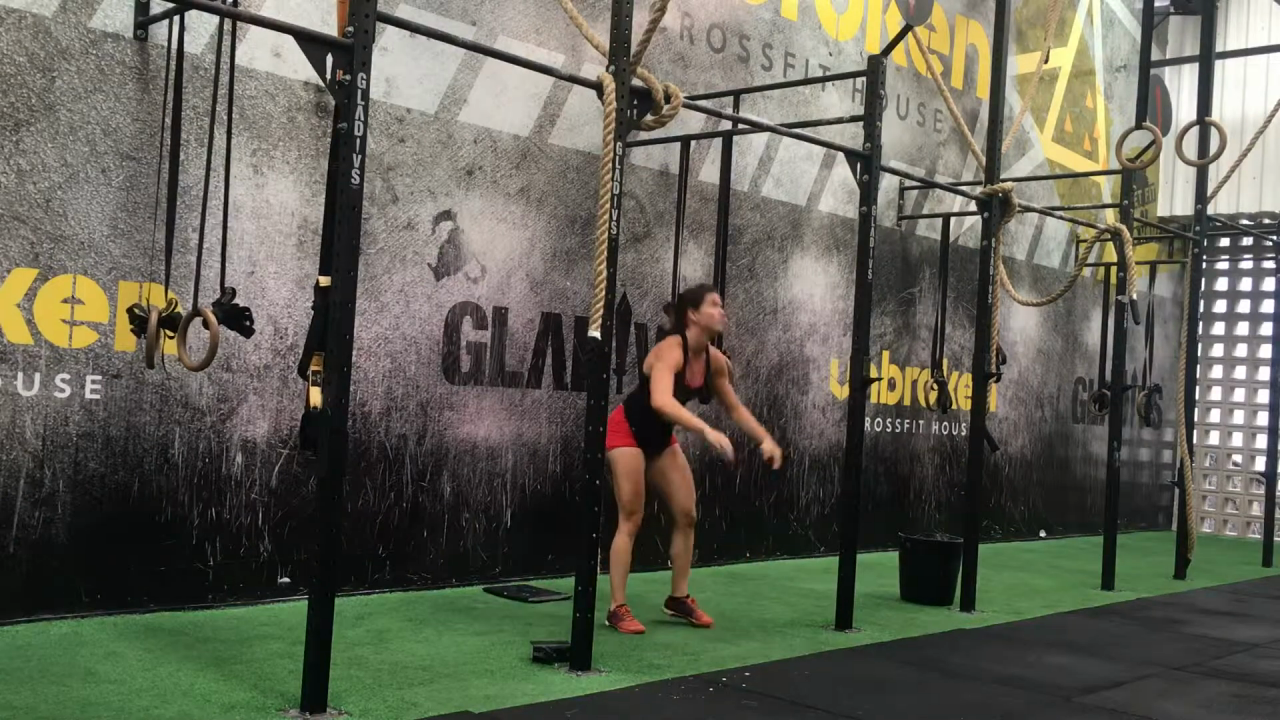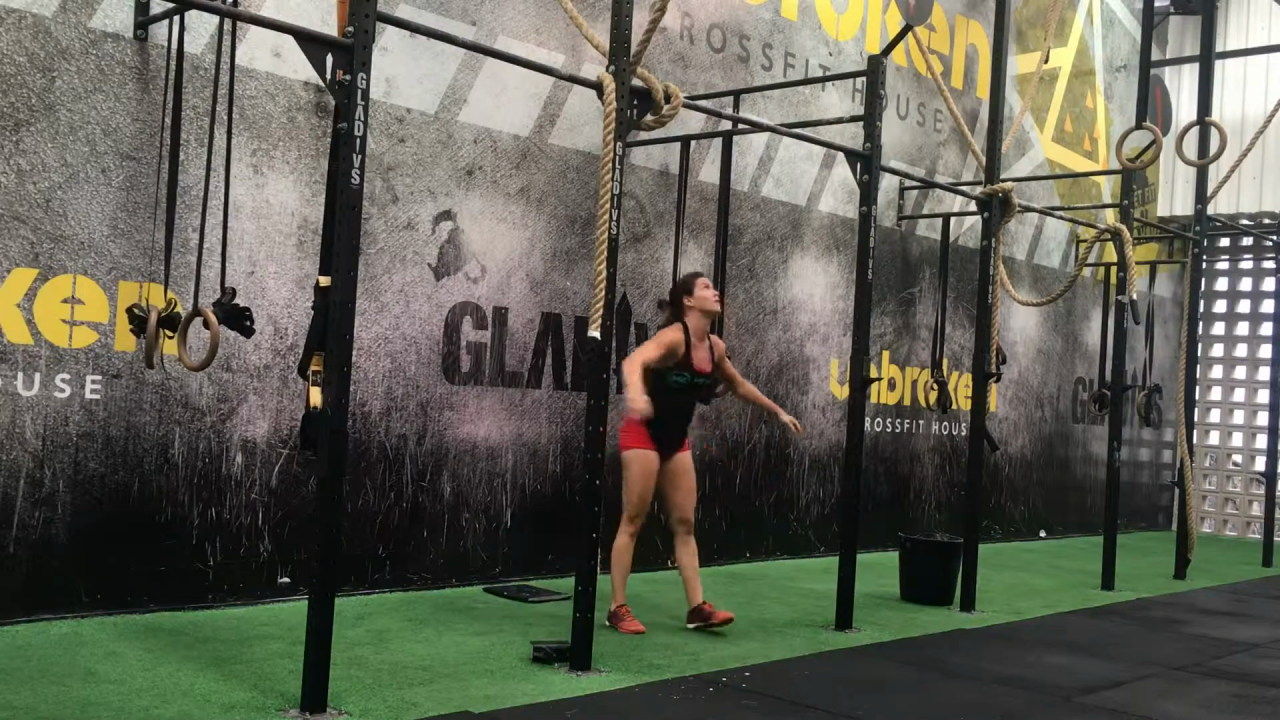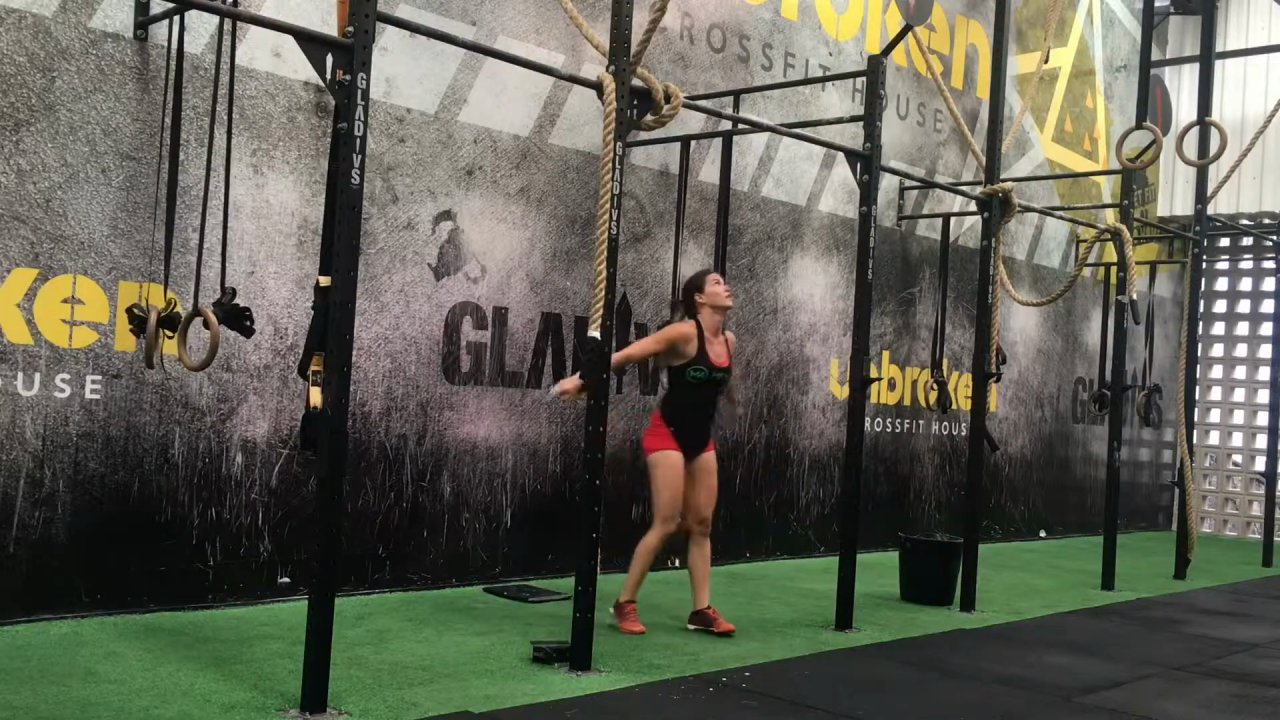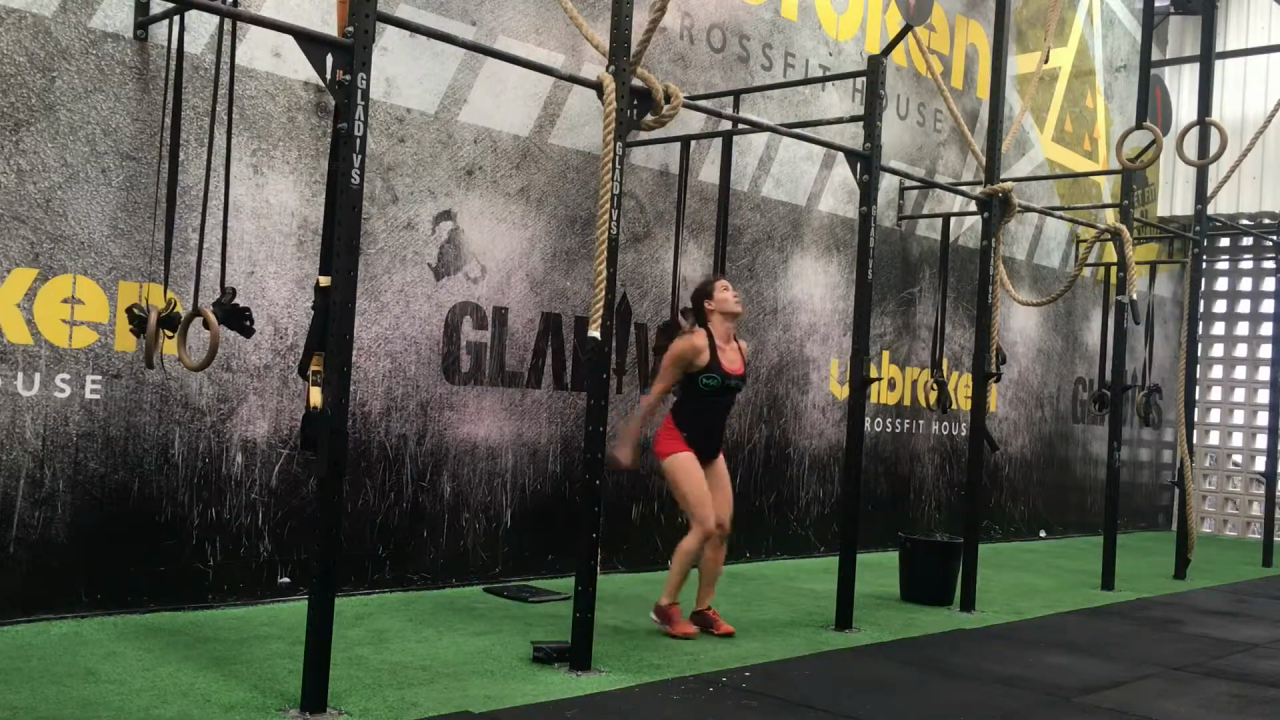
dt=0.2s
person 1, frame 1
left shoulder: (715, 360)
right shoulder: (671, 349)
left elbow: (735, 408)
right elbow: (661, 401)
left wrist: (765, 440)
right wrist: (707, 431)
left hip: (662, 438)
right hip: (628, 431)
left knee: (686, 515)
right knee: (631, 518)
left ankle: (679, 597)
right ankle: (617, 609)
person 1, frame 2
left shoulder: (713, 346)
right shoulder: (673, 336)
left elbow: (739, 385)
right elbow: (632, 362)
left wrist: (780, 413)
right wrist: (635, 390)
left hip: (674, 443)
right hip: (644, 434)
left knee: (684, 524)
right knee: (633, 522)
left ankle: (697, 607)
right ankle: (617, 608)
person 1, frame 3
left shoulder: (728, 340)
right shoulder: (683, 333)
right elbow: (625, 356)
left wrist: (730, 395)
right wrist: (579, 379)
left hip: (702, 441)
right hip: (667, 435)
left knee: (702, 525)
right knee: (667, 524)
left ankle: (702, 609)
right ankle: (624, 602)
person 1, frame 4
left shoulder: (742, 349)
right shoulder: (694, 343)
right elbow: (655, 394)
right wrist: (628, 443)
left hip: (711, 448)
right hip: (678, 442)
left knee: (723, 529)
right knee: (706, 528)
left ankle: (704, 609)
right ankle: (668, 607)
